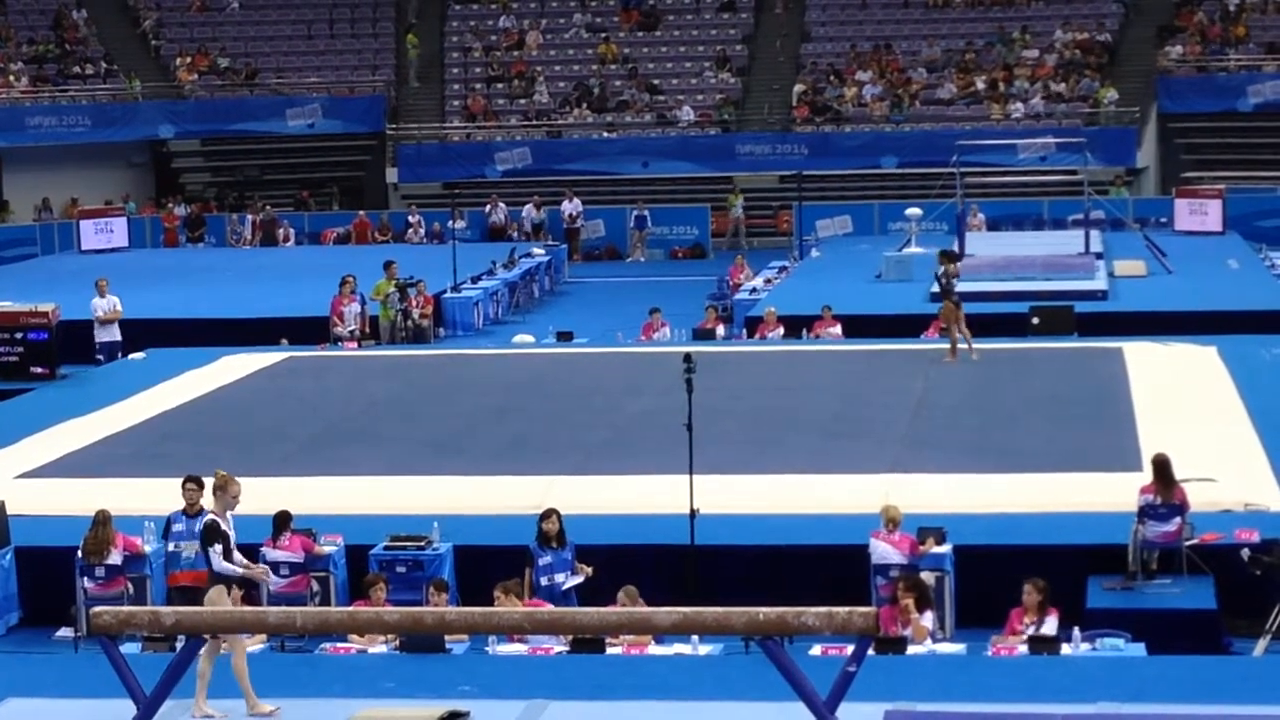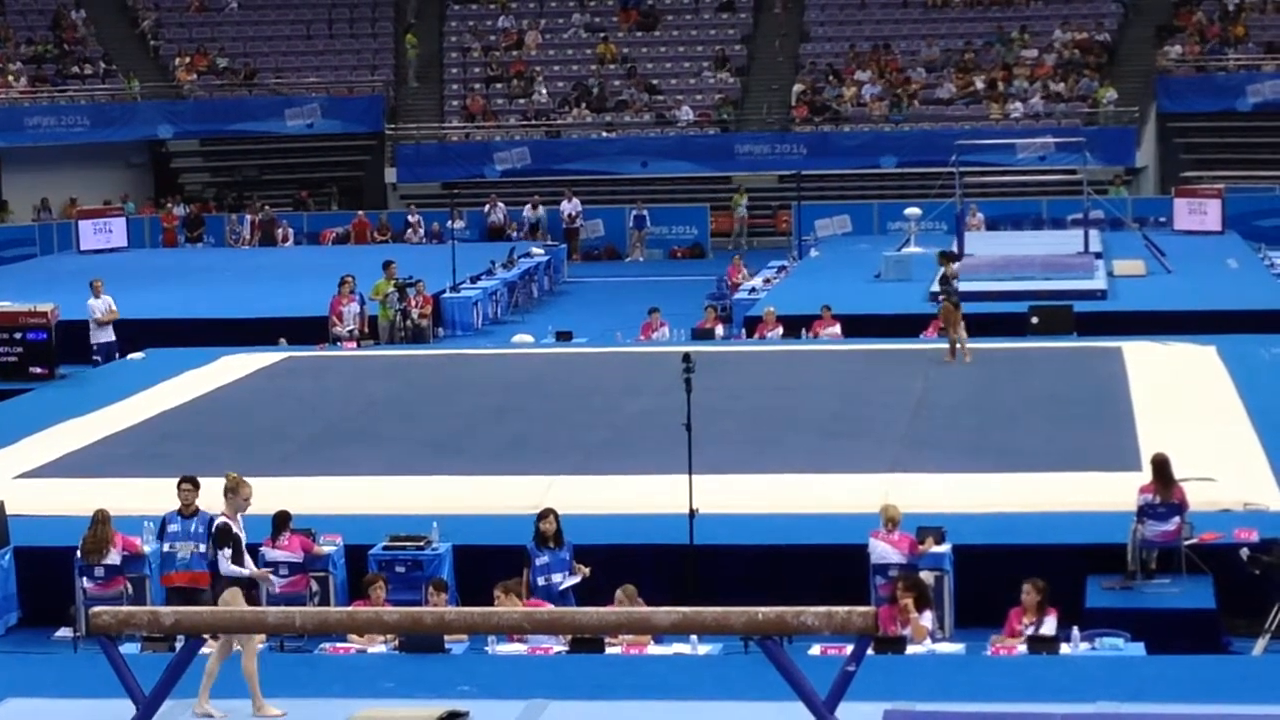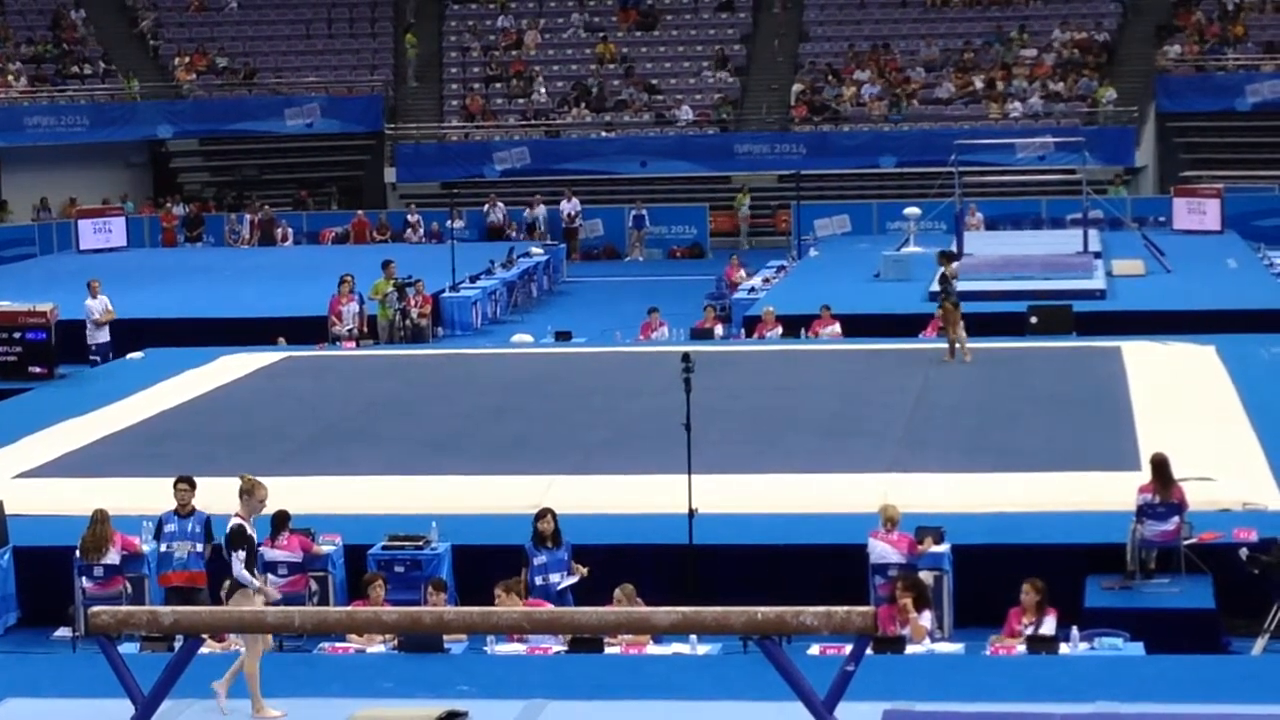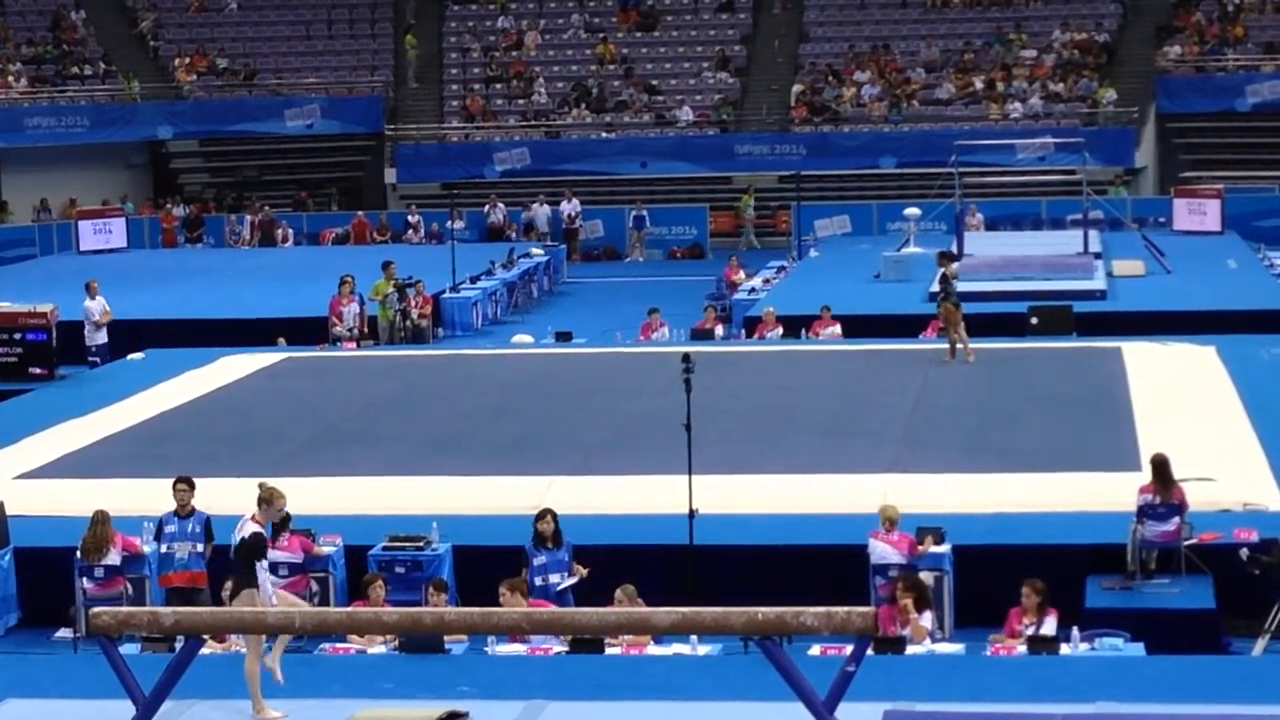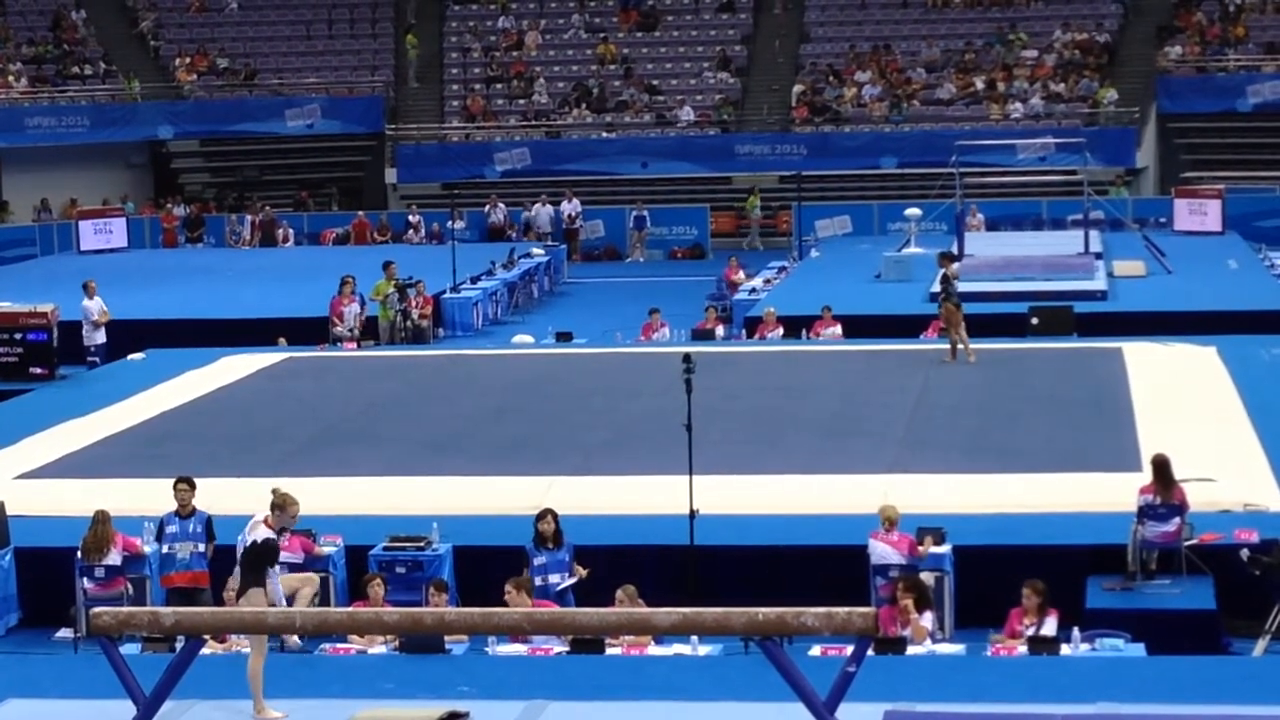
dt=0.2s
person 1, frame 1
left shoulder: (227, 518)
right shoulder: (211, 524)
right elbow: (217, 564)
left wrist: (251, 566)
right wrist: (248, 574)
left hip: (223, 589)
right hip: (216, 591)
left knee: (212, 647)
right knee: (238, 646)
person 1, frame 2
left shoulder: (238, 520)
right shoulder: (222, 527)
right elbow: (225, 568)
left wrist: (256, 573)
right wrist: (254, 575)
left hip: (236, 591)
right hip: (229, 593)
left knee: (224, 648)
right knee: (250, 647)
person 1, frame 3
left shoulder: (247, 522)
right shoulder: (238, 529)
right elbow: (238, 571)
left wrist: (261, 587)
right wrist: (262, 588)
left hip: (247, 591)
right hip: (240, 594)
left knee: (265, 643)
right knee: (255, 649)
left ankle: (223, 685)
person 1, frame 4
left shoulder: (248, 520)
right shoulder: (257, 537)
left elbow: (241, 557)
right elbow: (263, 579)
right wrist: (274, 607)
left hip: (251, 588)
right hip: (245, 592)
left knee: (303, 610)
right knee: (255, 650)
left ankle: (273, 657)
person 1, frame 5
left shoulder: (258, 520)
right shoulder: (269, 543)
left elbow: (241, 542)
right elbow: (274, 581)
left wrist: (239, 570)
left hip: (258, 584)
right hip: (253, 591)
left knee: (312, 579)
right knee: (259, 651)
